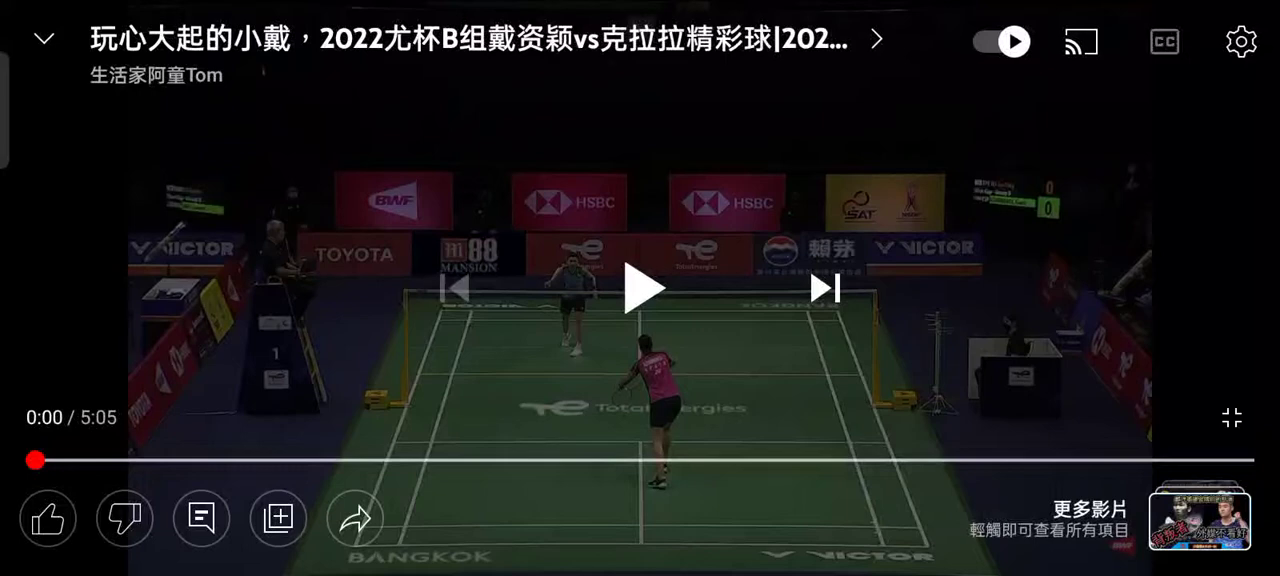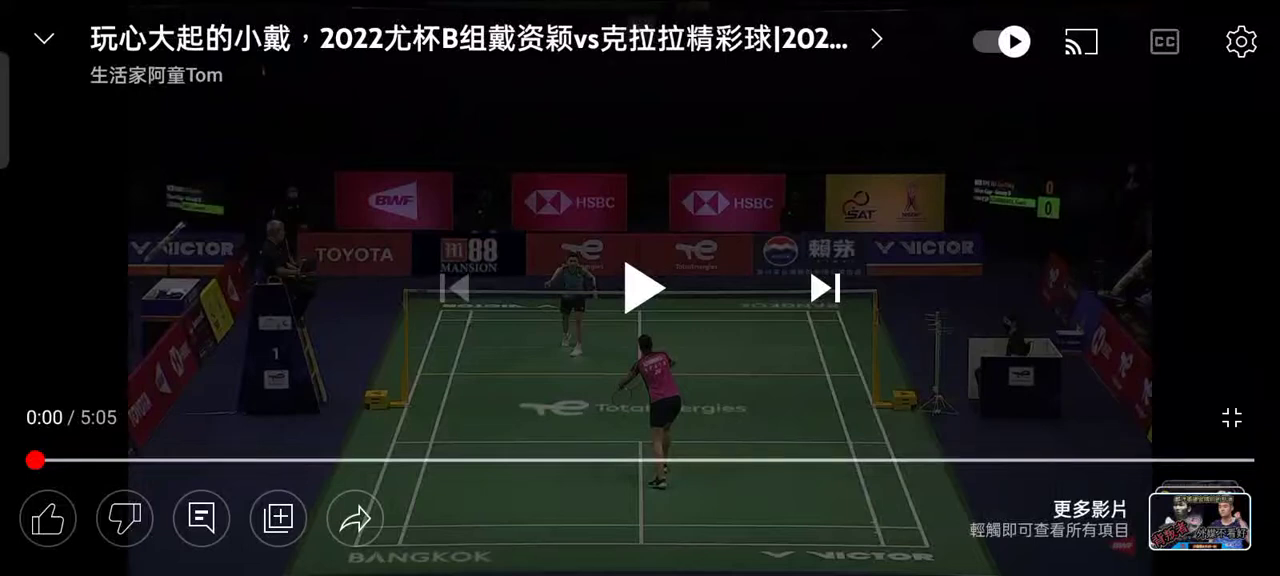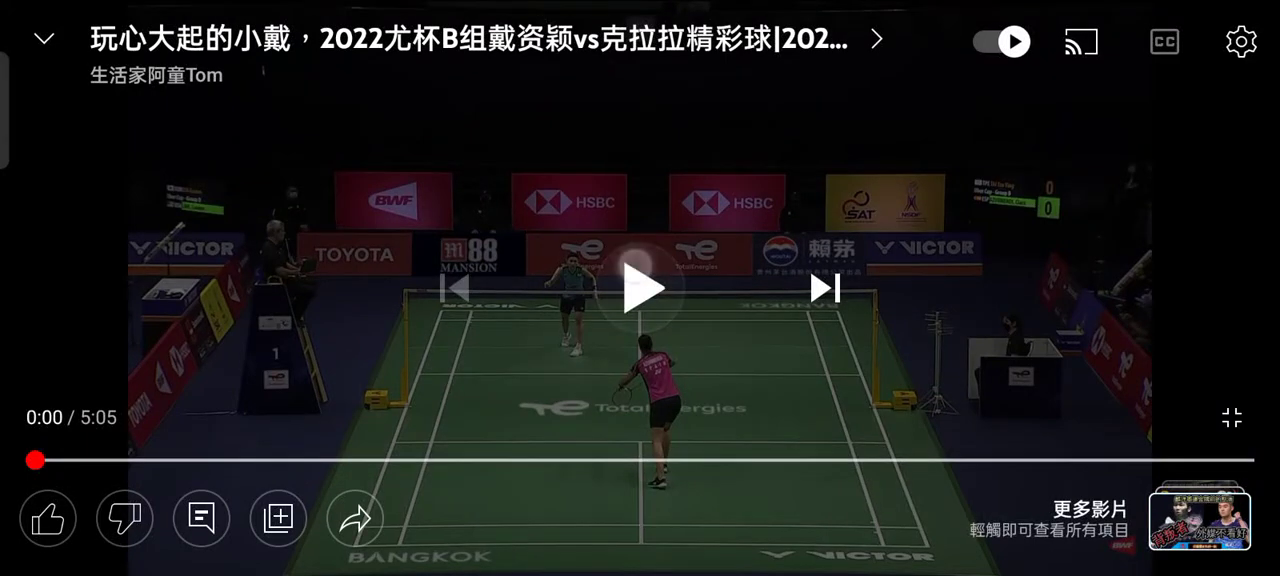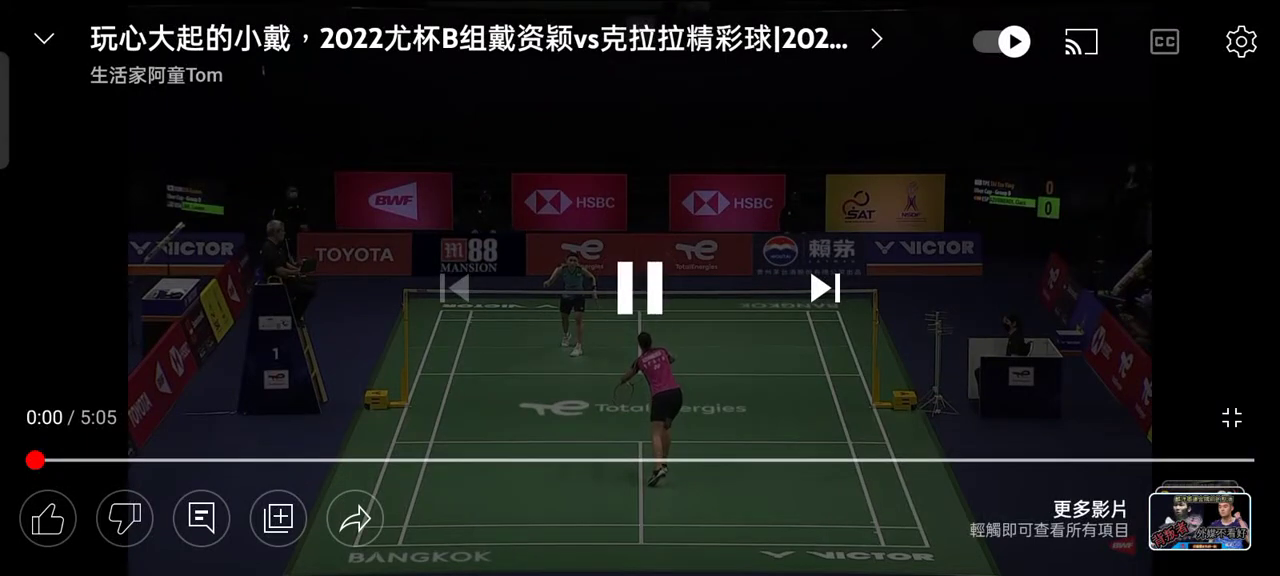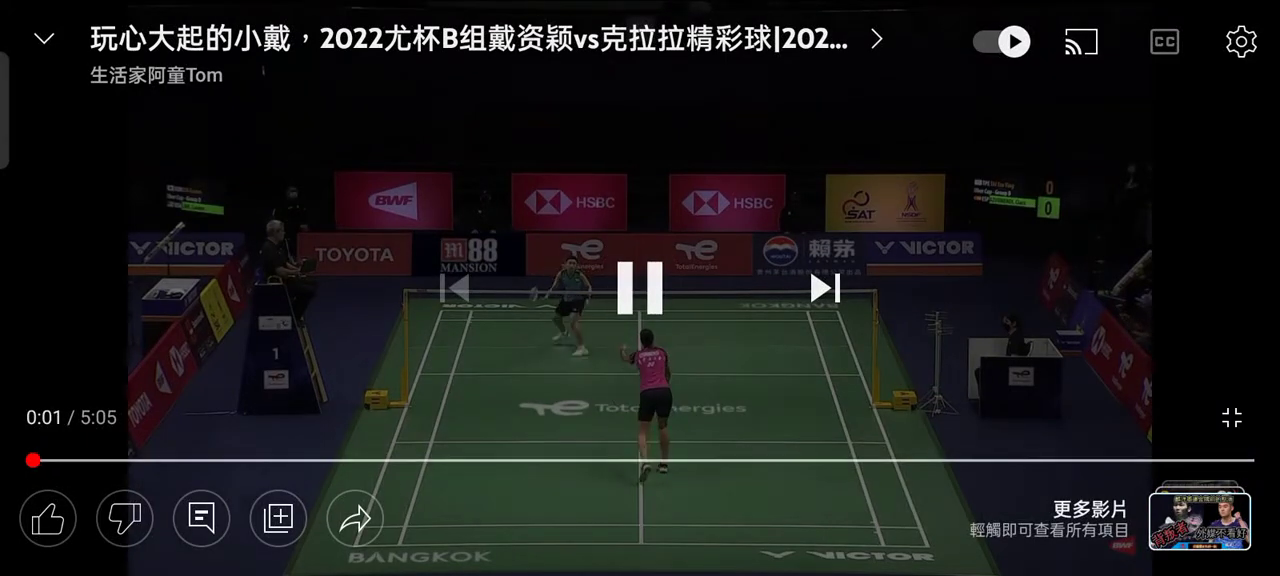
dt=0.5s
person 1, frame 1
left shoulder: (640, 364)
right shoulder: (663, 355)
left elbow: (626, 380)
right elbow: (672, 364)
left wrist: (620, 386)
left hip: (659, 402)
right hip: (675, 399)
left knee: (657, 440)
right knee: (666, 430)
left ankle: (661, 478)
right ankle: (664, 465)
person 1, frame 2
left shoulder: (640, 364)
right shoulder: (663, 355)
left elbow: (626, 380)
right elbow: (673, 363)
left wrist: (620, 386)
left hip: (659, 402)
right hip: (675, 399)
left knee: (657, 441)
right knee: (666, 430)
left ankle: (661, 478)
right ankle: (664, 465)
person 1, frame 3
left shoulder: (639, 364)
right shoulder: (663, 356)
left elbow: (625, 381)
right elbow: (672, 363)
left wrist: (620, 386)
left hip: (659, 402)
right hip: (675, 399)
left knee: (657, 441)
right knee: (666, 430)
left ankle: (661, 478)
right ankle: (663, 465)
person 1, frame 4
left shoulder: (640, 361)
right shoulder: (662, 351)
left elbow: (626, 378)
right elbow: (672, 360)
left wrist: (623, 381)
left hip: (660, 396)
right hip: (676, 393)
left knee: (656, 434)
right knee: (666, 428)
left ankle: (658, 468)
right ankle: (663, 464)
person 1, frame 5
left shoulder: (637, 355)
right shoulder: (662, 352)
left elbow: (625, 358)
left wrist: (623, 349)
left hip: (647, 394)
right hip: (665, 392)
left knee: (642, 433)
right knee: (663, 427)
left ankle: (645, 463)
right ankle: (664, 463)
